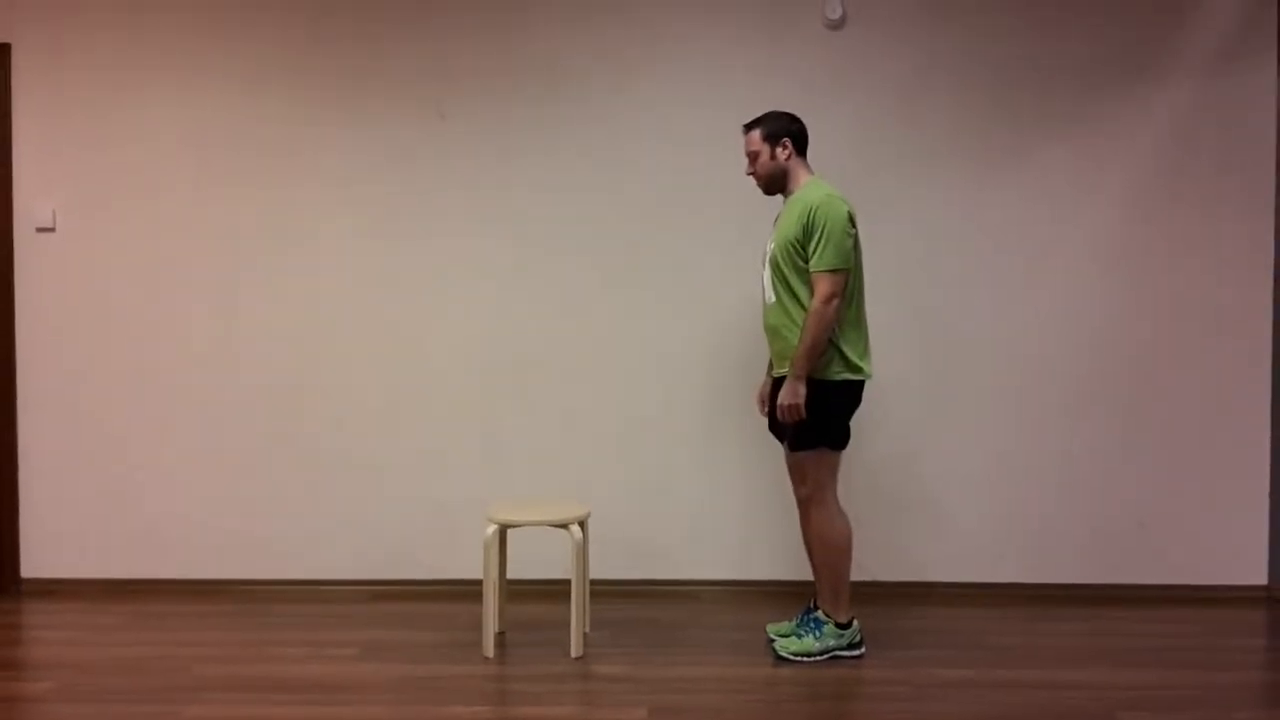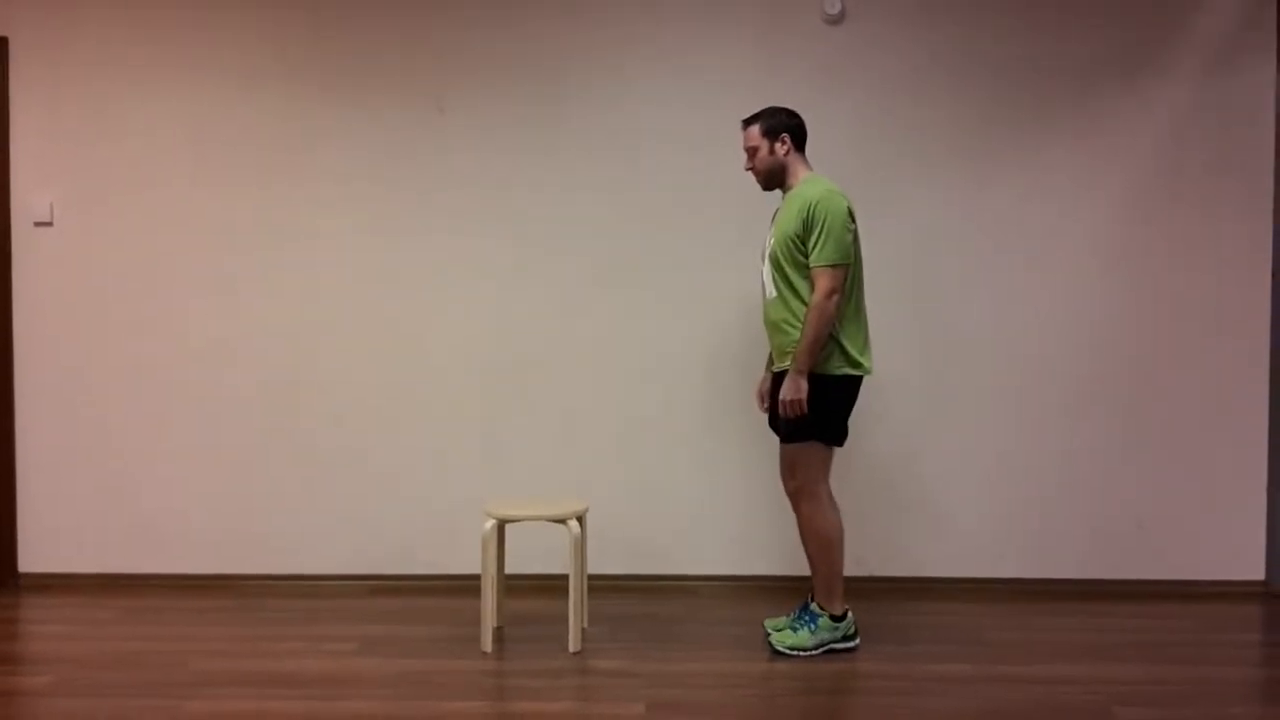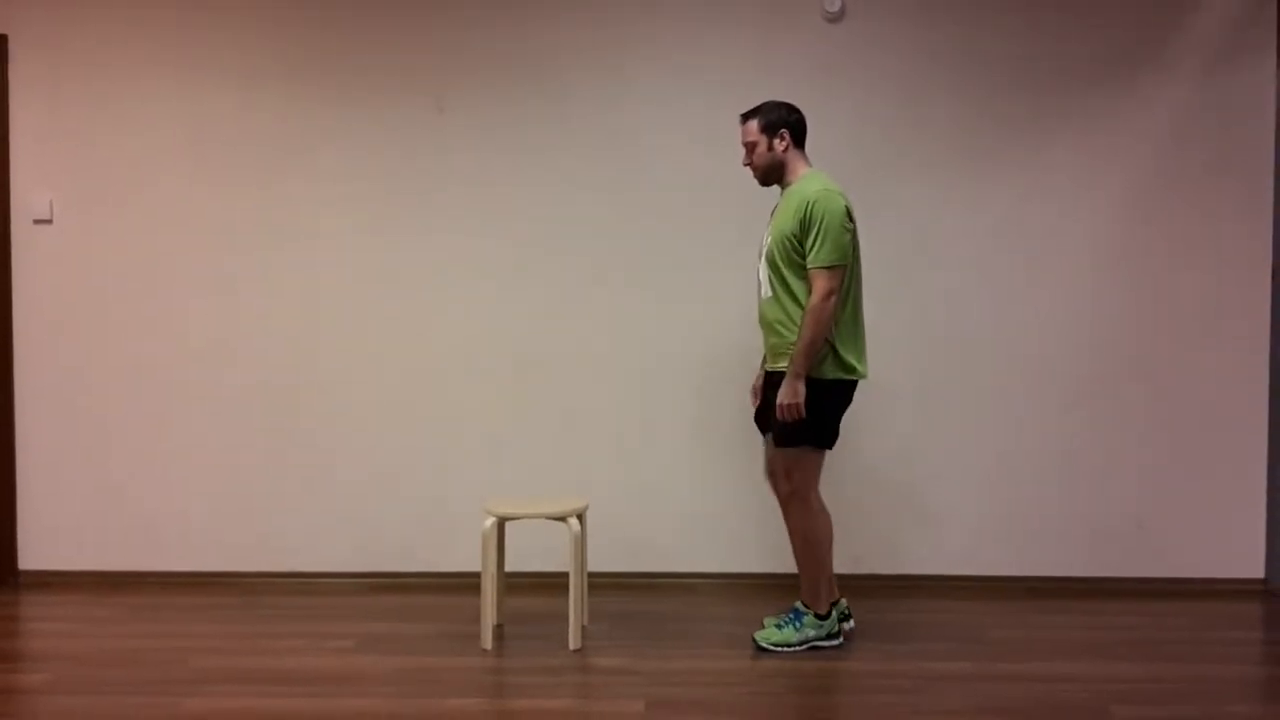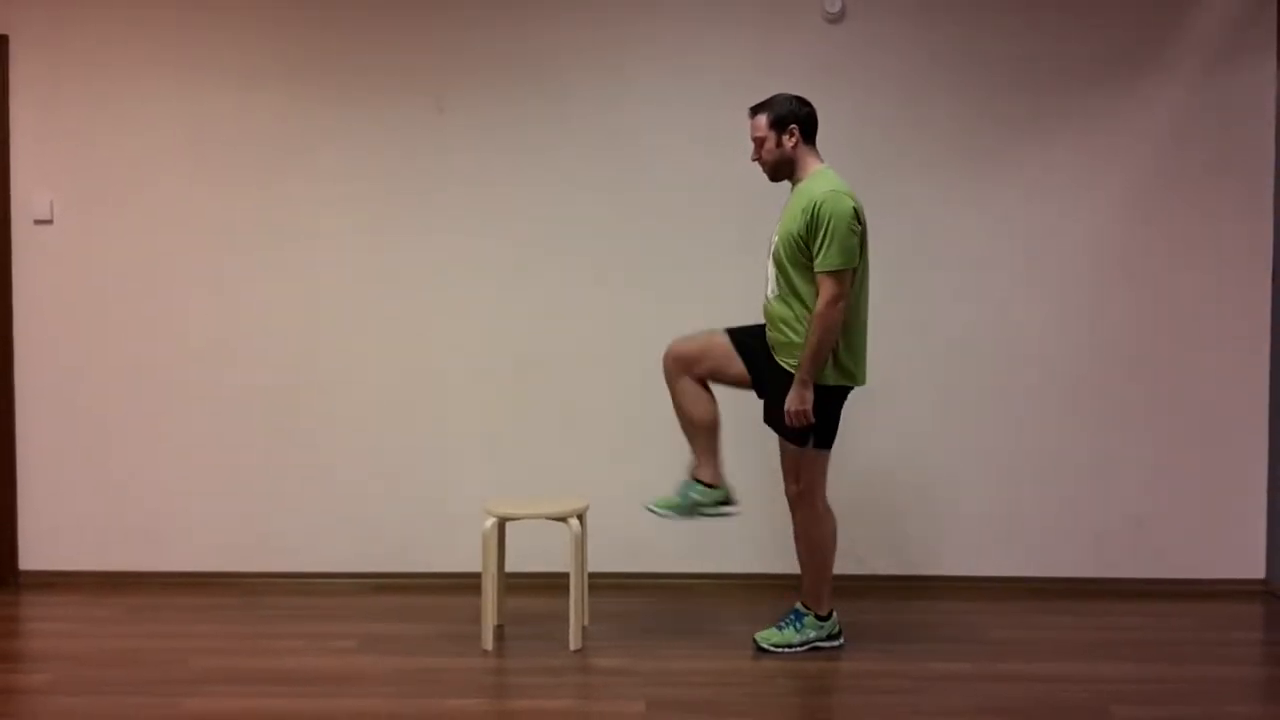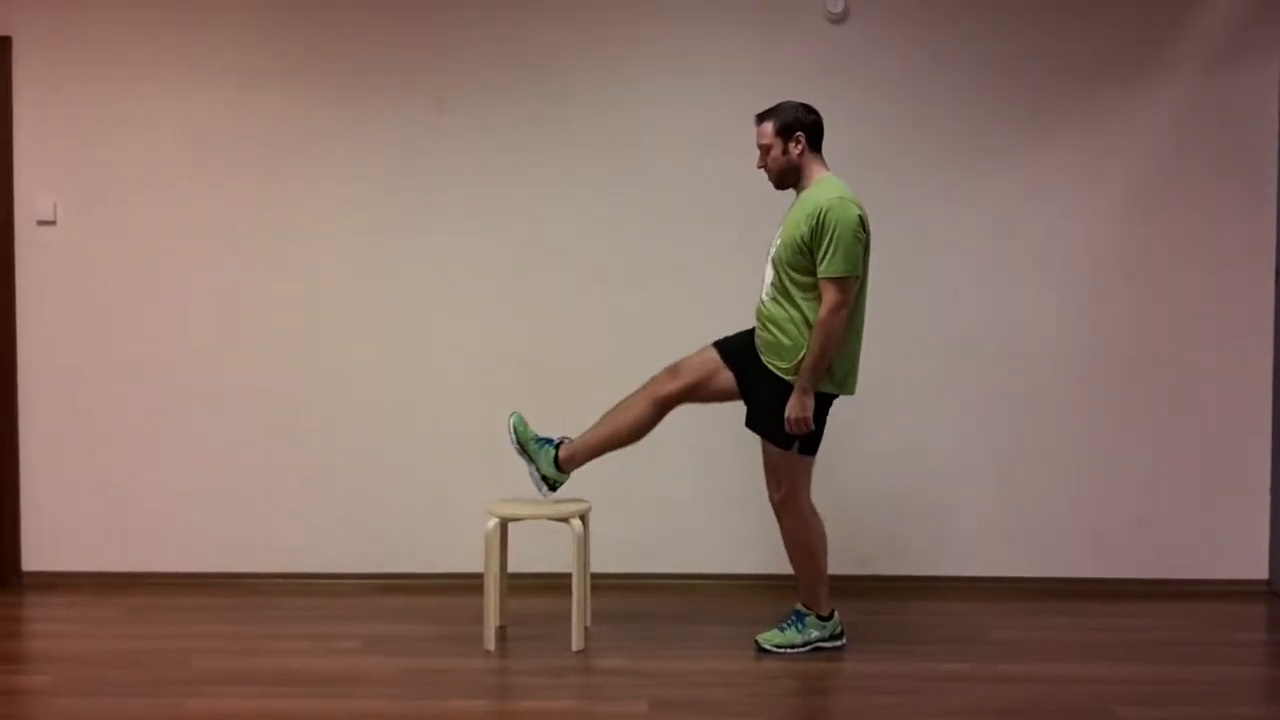
dt=0.5s
person 1, frame 1
left shoulder: (824, 207)
right shoulder: (792, 210)
left elbow: (827, 301)
left wrist: (797, 378)
right wrist: (774, 375)
left hip: (822, 380)
right hip: (798, 377)
left knee: (818, 497)
right knee: (808, 496)
left ankle: (840, 625)
right ankle: (825, 611)
person 1, frame 2
left shoulder: (823, 201)
right shoulder: (789, 206)
left elbow: (828, 296)
left wrist: (798, 374)
right wrist: (772, 369)
left hip: (821, 373)
right hip: (798, 371)
left knee: (805, 487)
right knee: (807, 487)
left ankle: (833, 618)
right ankle: (824, 607)
person 1, frame 3
left shoulder: (821, 201)
right shoulder: (789, 201)
left elbow: (825, 297)
left wrist: (795, 378)
right wrist: (768, 369)
left hip: (815, 375)
right hip: (789, 369)
left knee: (796, 490)
right knee: (786, 483)
left ankle: (818, 617)
right ankle: (827, 601)
person 1, frame 4
left shoulder: (831, 200)
right shoulder: (803, 192)
left elbow: (834, 299)
left wrist: (803, 382)
left hip: (810, 360)
right hip: (779, 344)
left knee: (802, 489)
right knee: (682, 356)
left ankle: (817, 617)
right ankle: (709, 484)
person 1, frame 5
left shoulder: (835, 209)
right shoulder: (806, 201)
left elbow: (835, 307)
left wrist: (804, 391)
left hip: (797, 370)
right hip: (764, 350)
left knee: (788, 495)
right knee: (669, 384)
left ankle: (820, 619)
right ankle: (560, 461)
